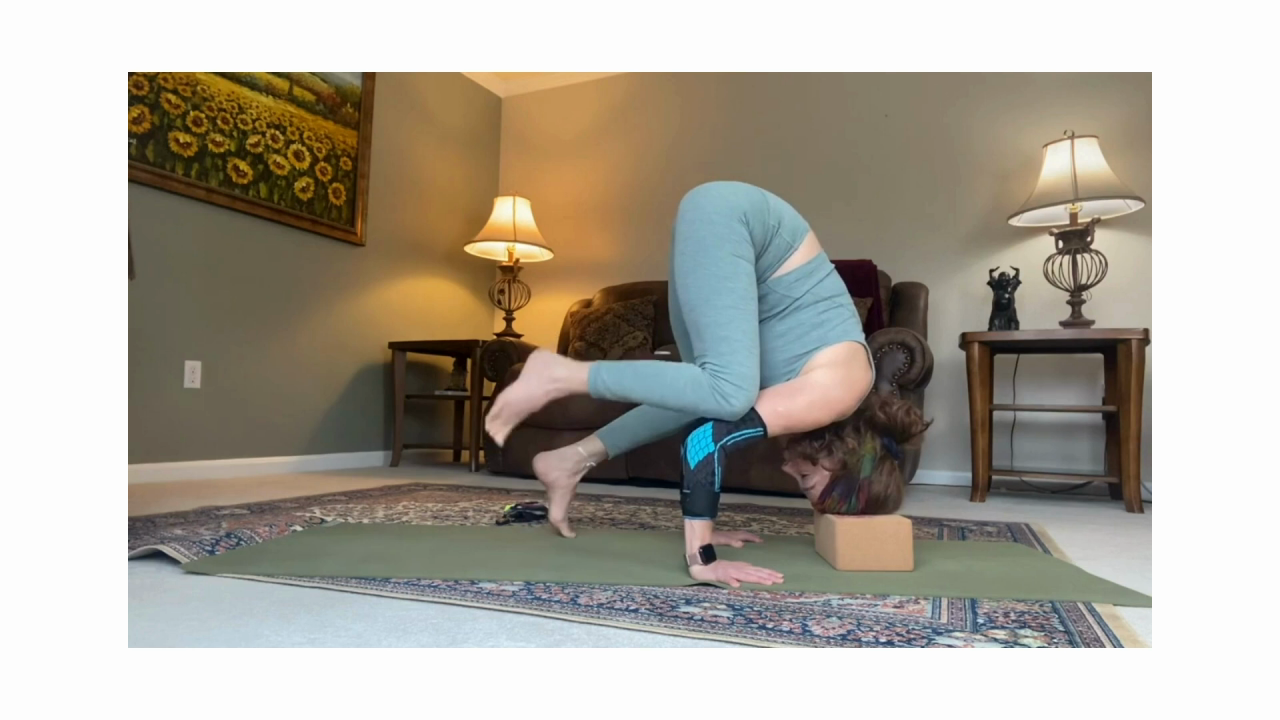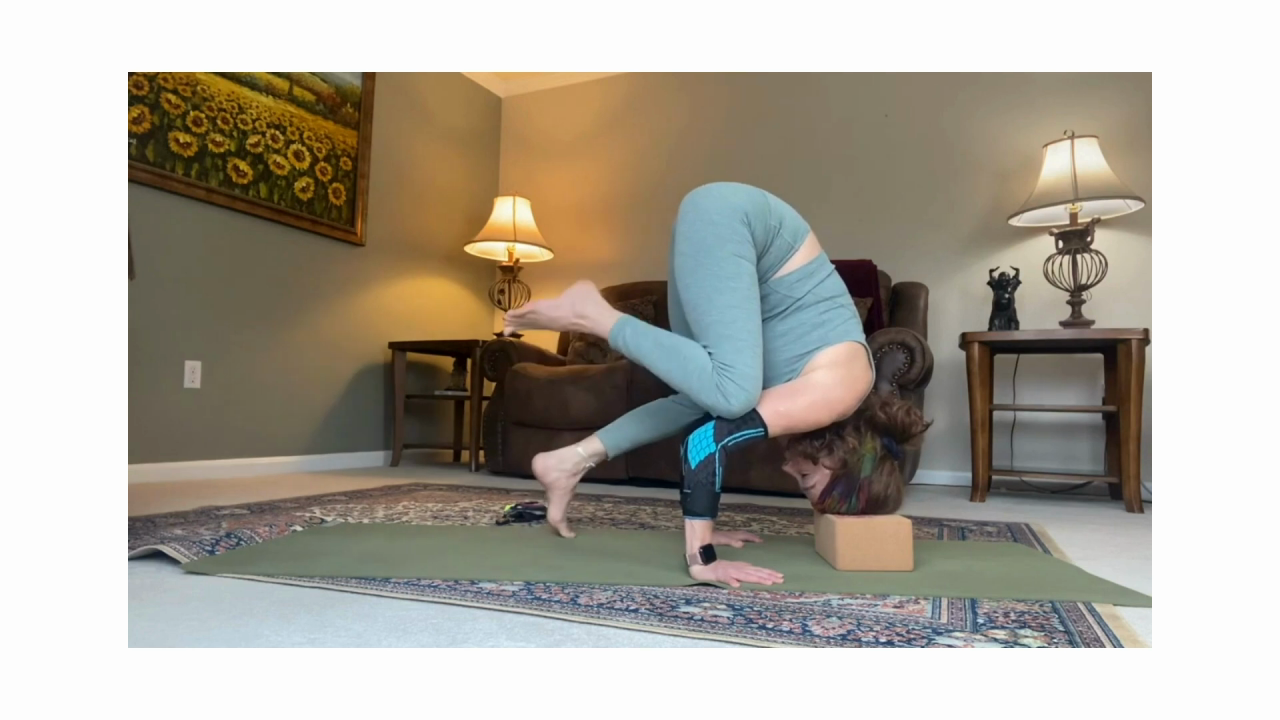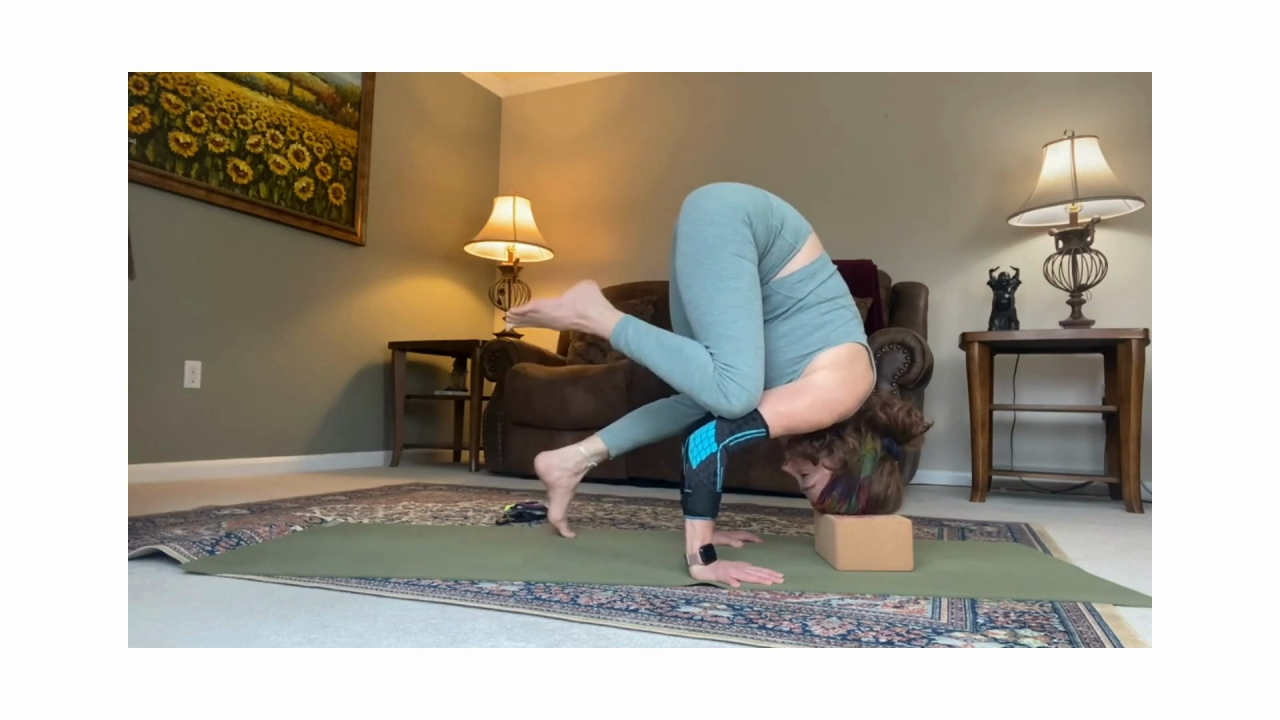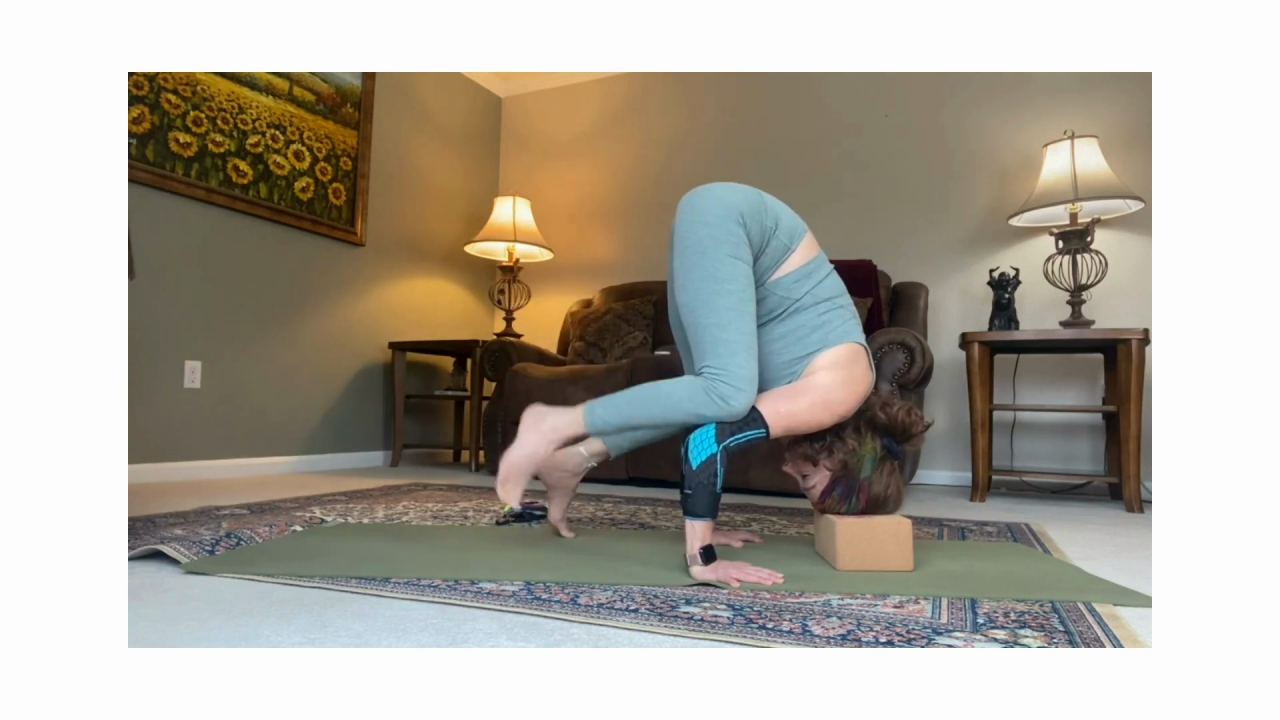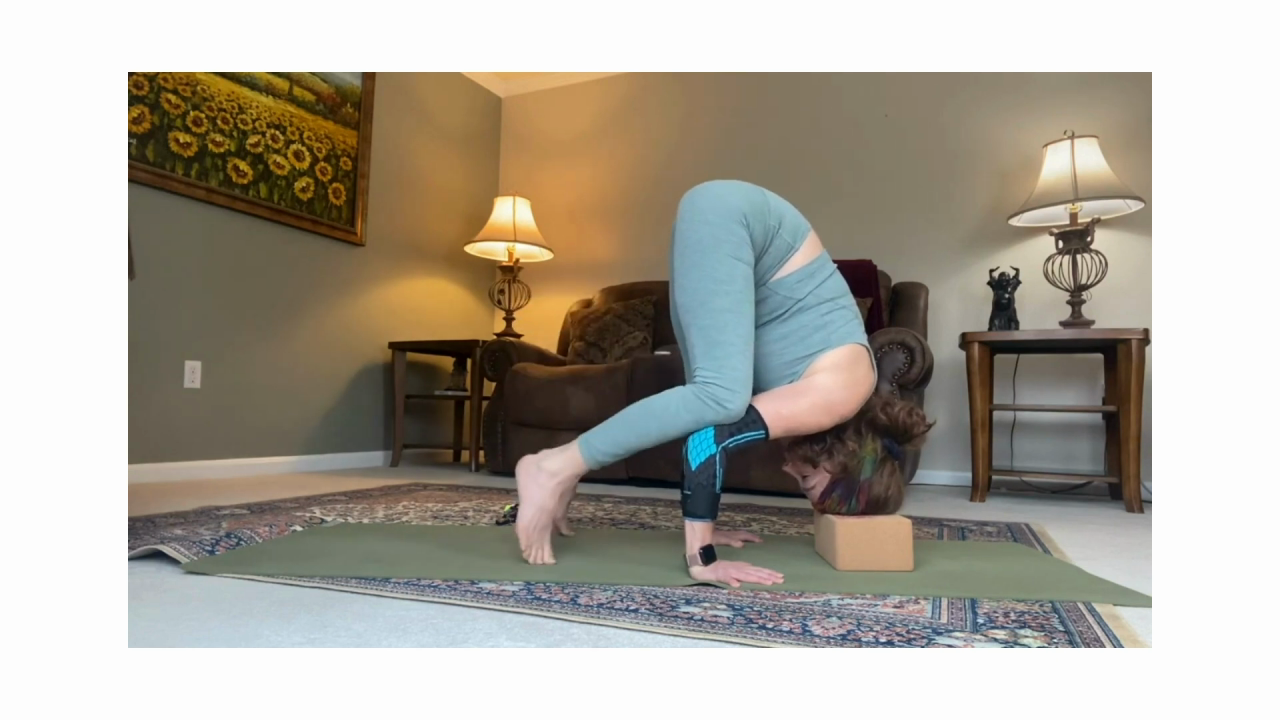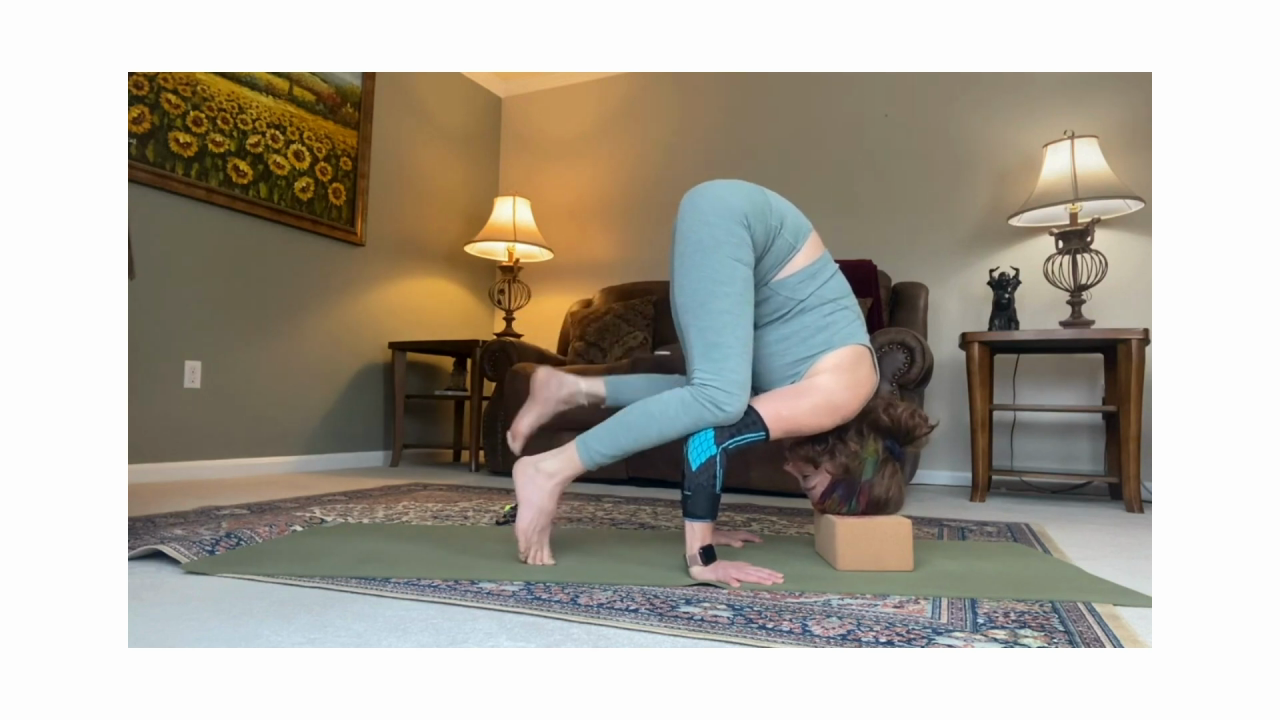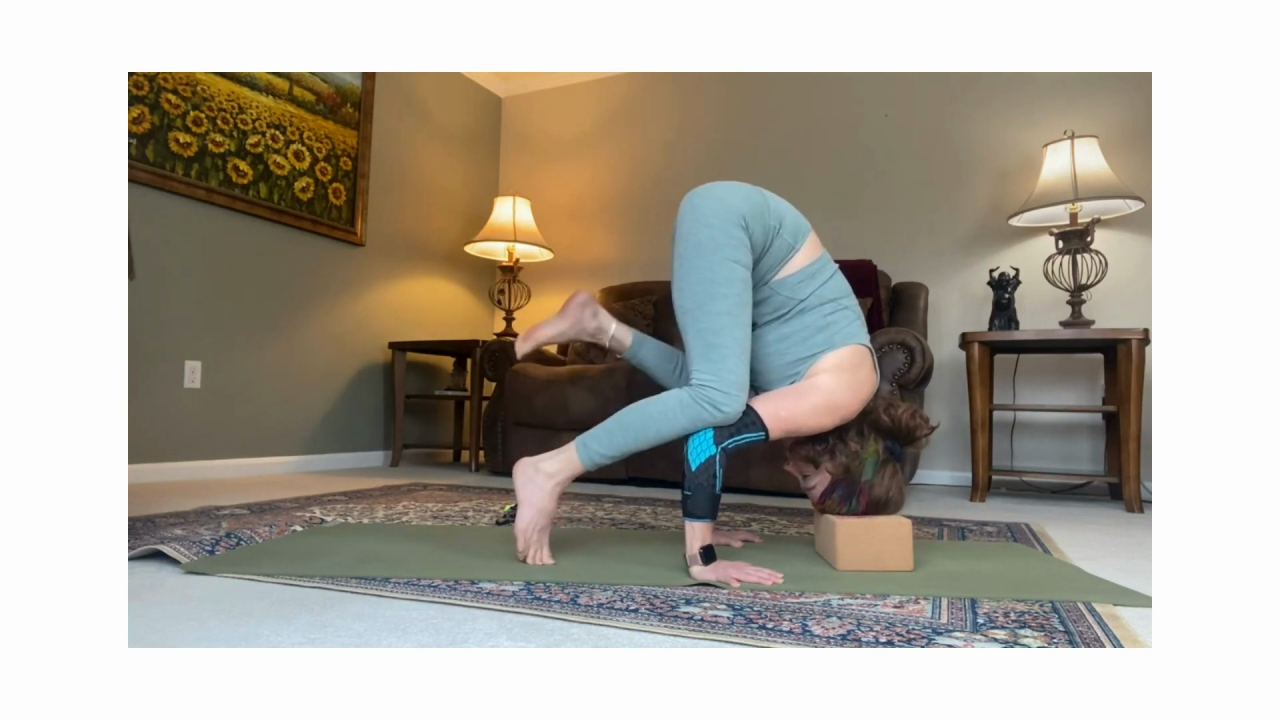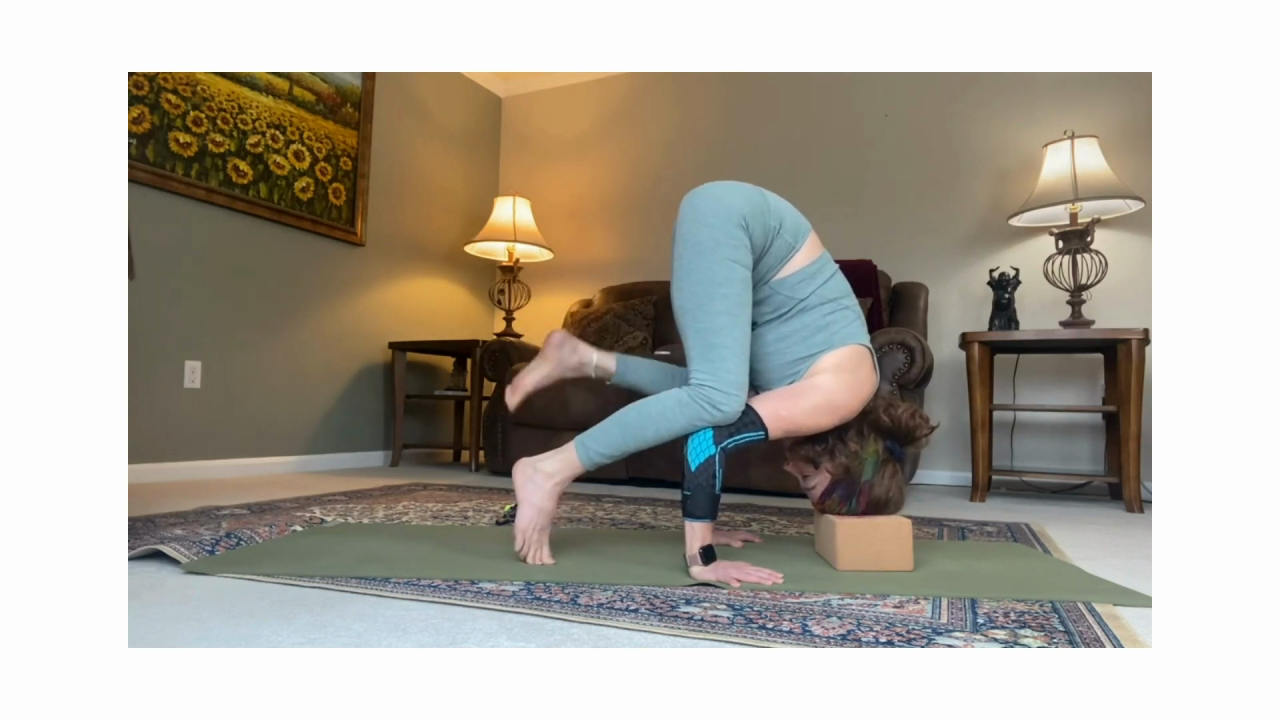
dt=0.4s
person 1, frame 1
left shoulder: (837, 386)
right shoulder: (837, 393)
right elbow: (710, 441)
left wrist: (703, 532)
right wrist: (701, 559)
left hip: (734, 225)
right hip: (725, 217)
left knee: (704, 396)
right knee: (725, 395)
left ankle: (573, 461)
right ankle: (560, 374)
person 1, frame 2
left shoulder: (837, 386)
right shoulder: (836, 393)
right elbow: (710, 442)
left wrist: (702, 529)
right wrist: (702, 560)
left hip: (730, 226)
right hip: (726, 218)
left knee: (708, 396)
right knee: (729, 394)
left ankle: (572, 462)
right ankle: (593, 315)
person 1, frame 3
left shoulder: (839, 387)
right shoulder: (839, 393)
right elbow: (712, 441)
left wrist: (704, 529)
right wrist: (702, 560)
left hip: (735, 226)
left knee: (709, 396)
right knee: (731, 393)
left ankle: (574, 461)
right ankle: (593, 314)
person 1, frame 4
left shoulder: (844, 385)
right shoulder: (836, 395)
right elbow: (712, 441)
left wrist: (702, 527)
right wrist: (701, 560)
left hip: (731, 226)
right hip: (724, 219)
left knee: (708, 398)
right knee: (725, 395)
left ankle: (576, 458)
right ankle: (558, 427)
person 1, frame 5
left shoulder: (841, 384)
right shoulder: (837, 397)
right elbow: (713, 440)
left wrist: (703, 526)
right wrist: (701, 559)
left hip: (737, 225)
left knee: (708, 399)
right knee: (720, 399)
left ankle: (570, 458)
right ankle: (554, 471)
person 1, frame 6
left shoulder: (843, 386)
right shoulder: (839, 397)
right elbow: (714, 442)
left wrist: (704, 531)
right wrist: (701, 559)
left hip: (735, 223)
left knee: (711, 398)
right knee: (719, 401)
left ankle: (574, 388)
right ankle: (550, 472)
person 1, frame 7
left shoulder: (846, 384)
right shoulder: (839, 397)
right elbow: (714, 438)
left wrist: (704, 528)
right wrist: (701, 560)
left hip: (735, 225)
right hip: (727, 218)
left knee: (712, 397)
right knee: (717, 401)
left ankle: (602, 326)
right ankle: (550, 472)
person 1, frame 8
left shoulder: (843, 386)
right shoulder: (838, 398)
right elbow: (712, 441)
left wrist: (704, 529)
right wrist: (701, 559)
left hip: (738, 226)
right hip: (727, 217)
left knee: (712, 397)
right knee: (716, 401)
left ankle: (582, 360)
right ankle: (550, 472)
